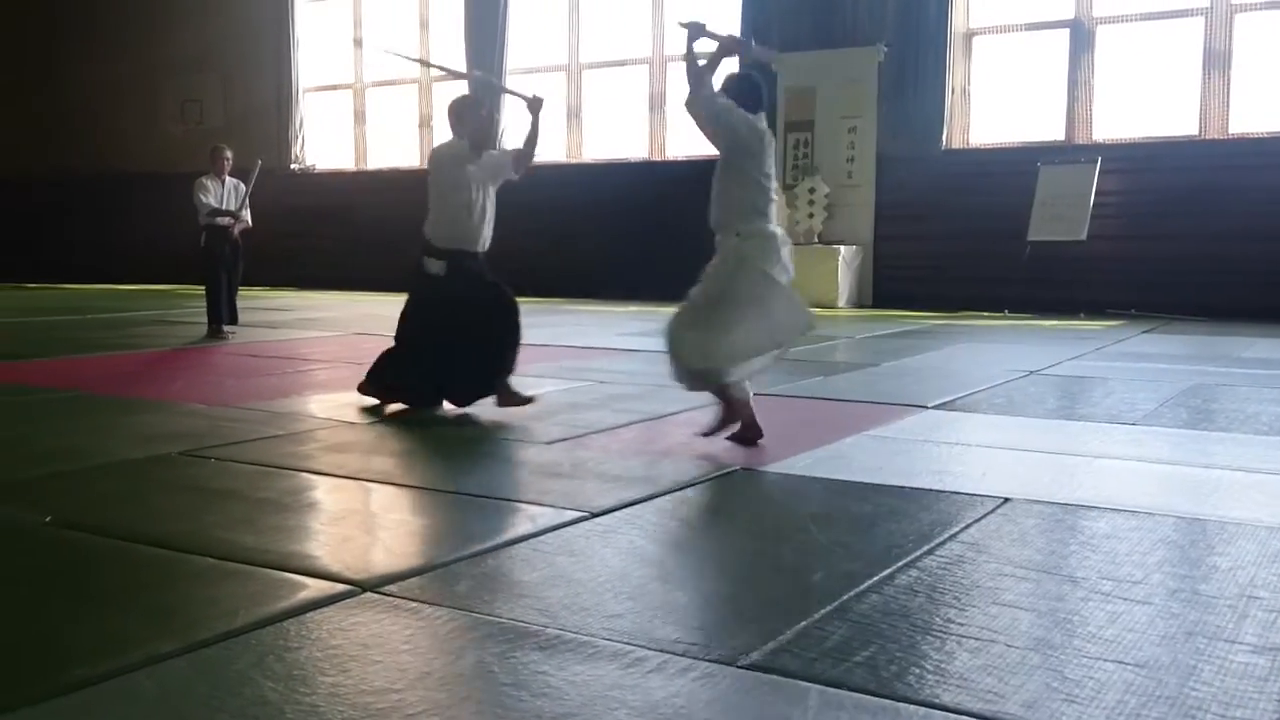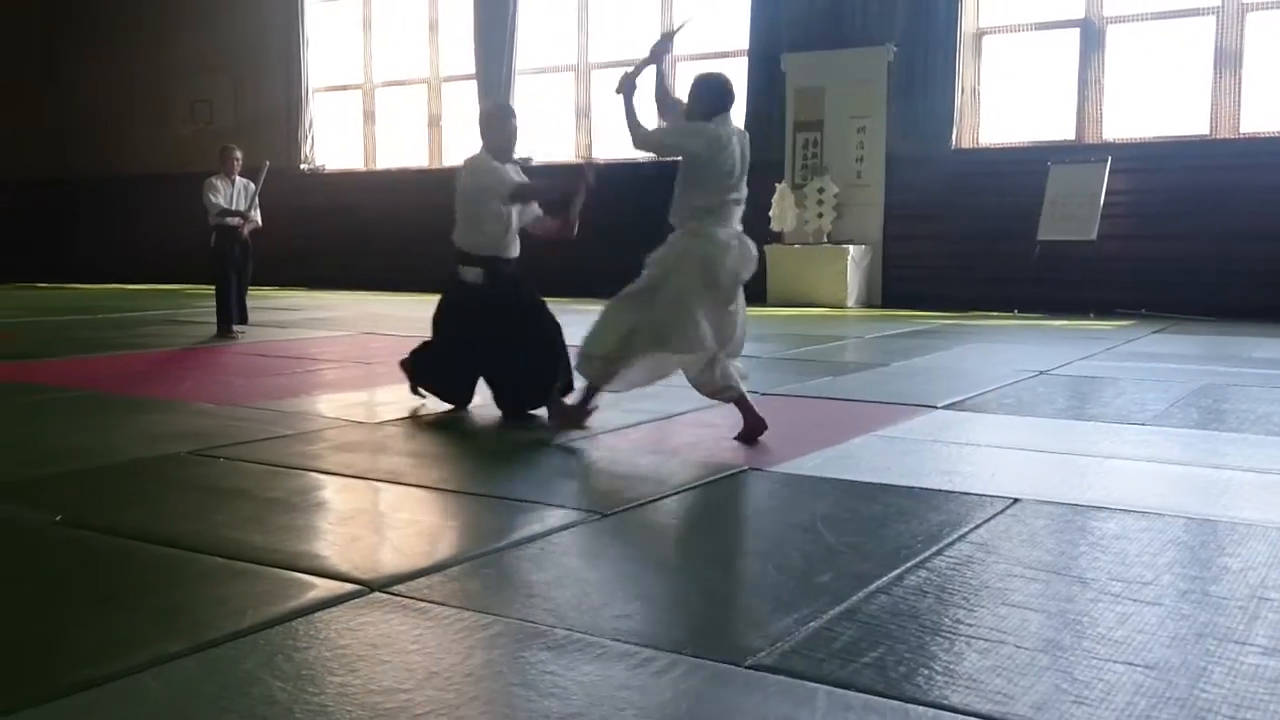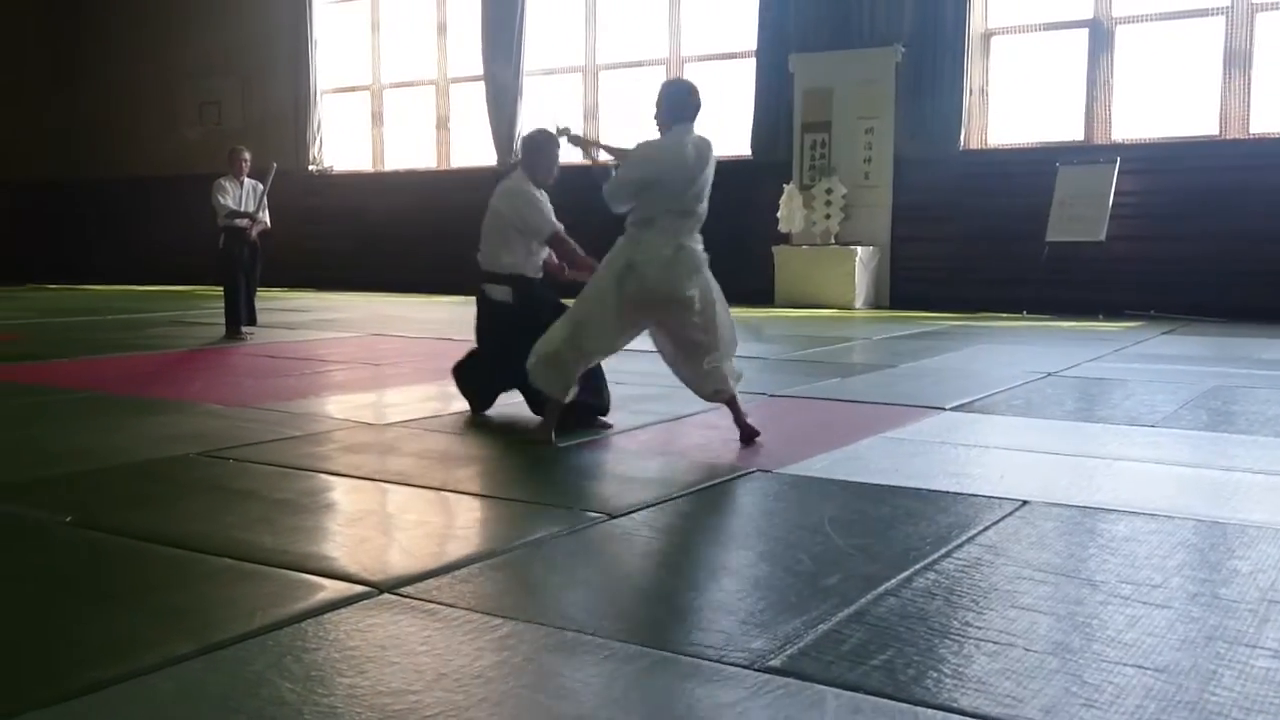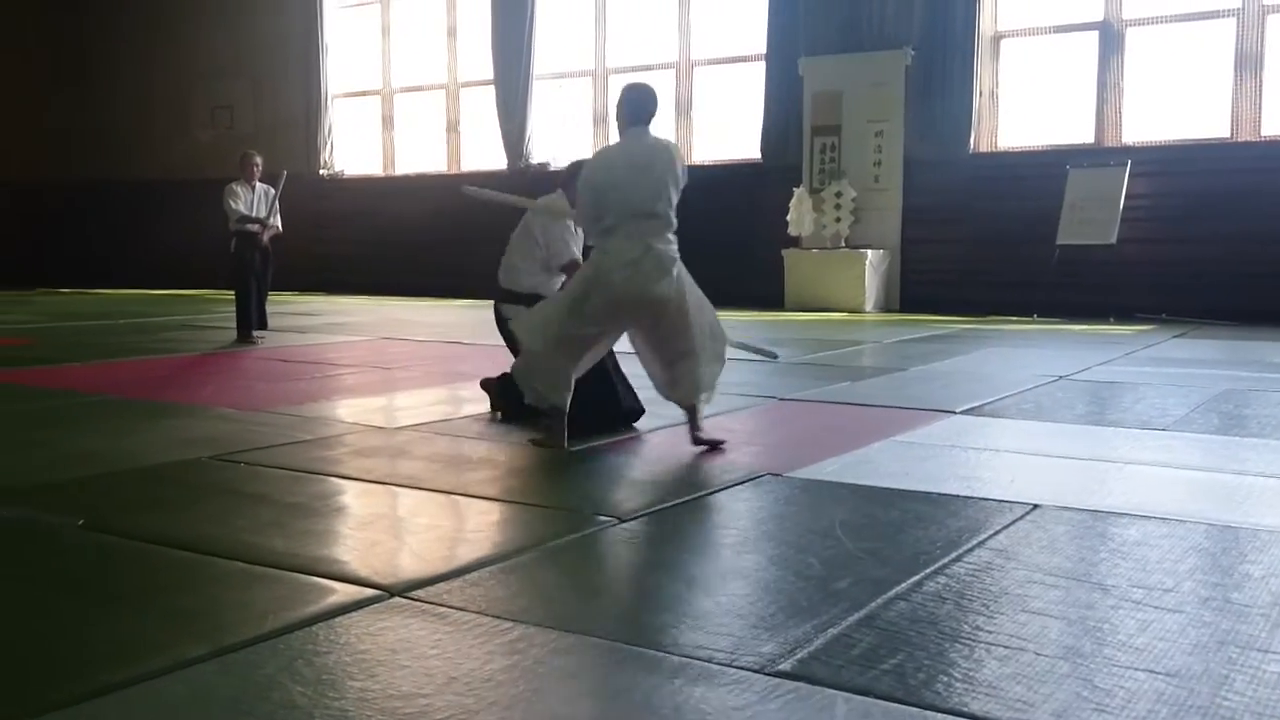
dt=0.1s
person 1, frame 1
left shoulder: (750, 133)
right shoulder: (751, 133)
left elbow: (702, 101)
right elbow: (704, 103)
left wrist: (697, 51)
right wrist: (711, 51)
left hip: (747, 252)
right hip: (758, 247)
left knee: (693, 333)
right knee: (725, 339)
left ankle: (734, 408)
right ankle: (747, 421)
person 1, frame 2
left shoulder: (708, 137)
right shoulder: (736, 138)
left elbow: (643, 139)
right elbow: (679, 113)
left wrist: (629, 95)
right wrist: (656, 67)
left hip: (694, 251)
right hip: (724, 250)
left knee: (627, 323)
right knee: (709, 344)
left ankle: (582, 407)
right ankle: (750, 416)
person 1, frame 3
left shoulder: (653, 153)
right shoulder: (704, 150)
left elbow: (615, 197)
right wrist: (600, 146)
left hip: (640, 256)
right hip: (684, 258)
left knee: (581, 335)
right knee: (704, 343)
left ankle: (550, 424)
right ankle: (741, 422)
person 1, frame 4
left shoulder: (601, 162)
right shoulder: (670, 154)
left elbow: (586, 218)
left hip: (612, 262)
right hip: (659, 261)
left knee: (562, 341)
right knee: (691, 345)
left ankle: (556, 431)
right ankle: (695, 426)
person 2, frame 1
left shoulder: (489, 159)
right shoulder: (445, 155)
left elbow: (520, 162)
right elbow: (479, 144)
left wrist: (535, 119)
left hip: (466, 264)
right hip: (446, 266)
person 2, frame 2
left shoulder: (512, 172)
right shoulder: (477, 170)
left elbow: (534, 221)
right elbow: (521, 193)
left wrist: (565, 223)
right wrist: (573, 186)
left hip: (499, 269)
right hip: (480, 272)
person 2, frame 3
left shoulder: (534, 195)
right shoulder: (517, 193)
left elbow: (543, 249)
right elbow: (557, 240)
left wrist: (564, 271)
right wrist: (595, 269)
left hip: (520, 287)
right hip: (508, 289)
person 2, frame 4
left shoulder: (563, 214)
right shoulder: (553, 214)
left elbow: (564, 269)
right elbow: (573, 268)
left hip: (530, 303)
right hip: (523, 307)
person 3, frame 1
left shoulder: (238, 186)
right shoulder: (203, 183)
left elbow: (246, 217)
right elbow: (208, 208)
left wrist: (237, 227)
right wrist: (230, 213)
left hip: (233, 237)
right hip: (213, 236)
left knee: (231, 282)
right knee: (216, 281)
left ankle: (221, 323)
right ankle: (216, 324)
person 3, frame 2
left shoulder: (248, 185)
right shoulder: (212, 184)
left elbow: (256, 217)
right elbow: (217, 209)
left wrist: (247, 227)
right wrist: (239, 214)
left hip: (242, 238)
right hip: (223, 236)
left knee: (241, 282)
right knee: (226, 281)
left ankle: (231, 323)
right ankle: (226, 324)
person 3, frame 3
left shoulder: (256, 186)
right shoulder: (221, 185)
left elbow: (264, 219)
right elbow: (226, 210)
left wrist: (255, 228)
right wrist: (248, 215)
left hip: (251, 239)
right hip: (231, 237)
left knee: (249, 283)
right knee: (235, 283)
left ankle: (239, 324)
right ankle: (234, 326)
person 3, frame 4
left shoulder: (268, 191)
right shoulder: (233, 190)
left elbow: (276, 224)
right elbow: (237, 215)
left wrist: (266, 233)
right wrist: (259, 220)
left hip: (262, 244)
right hip: (243, 242)
left knee: (261, 288)
right knee: (246, 287)
left ankle: (251, 328)
right ankle: (246, 330)
